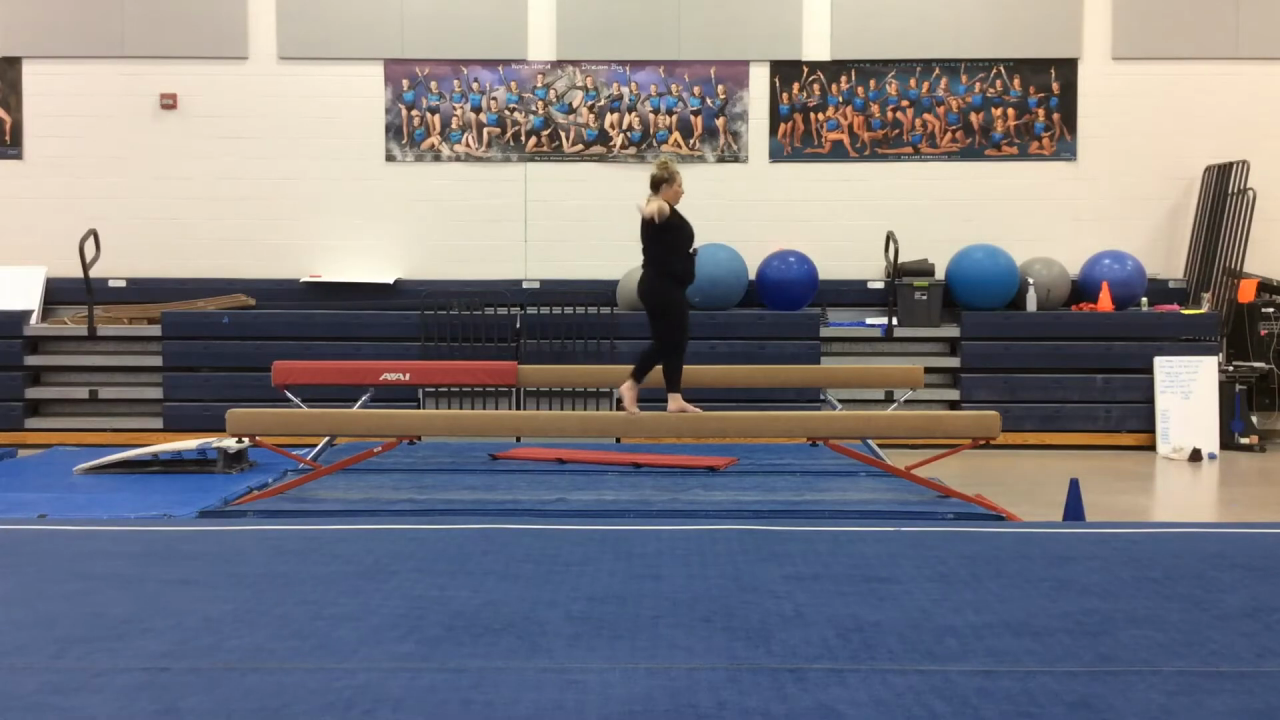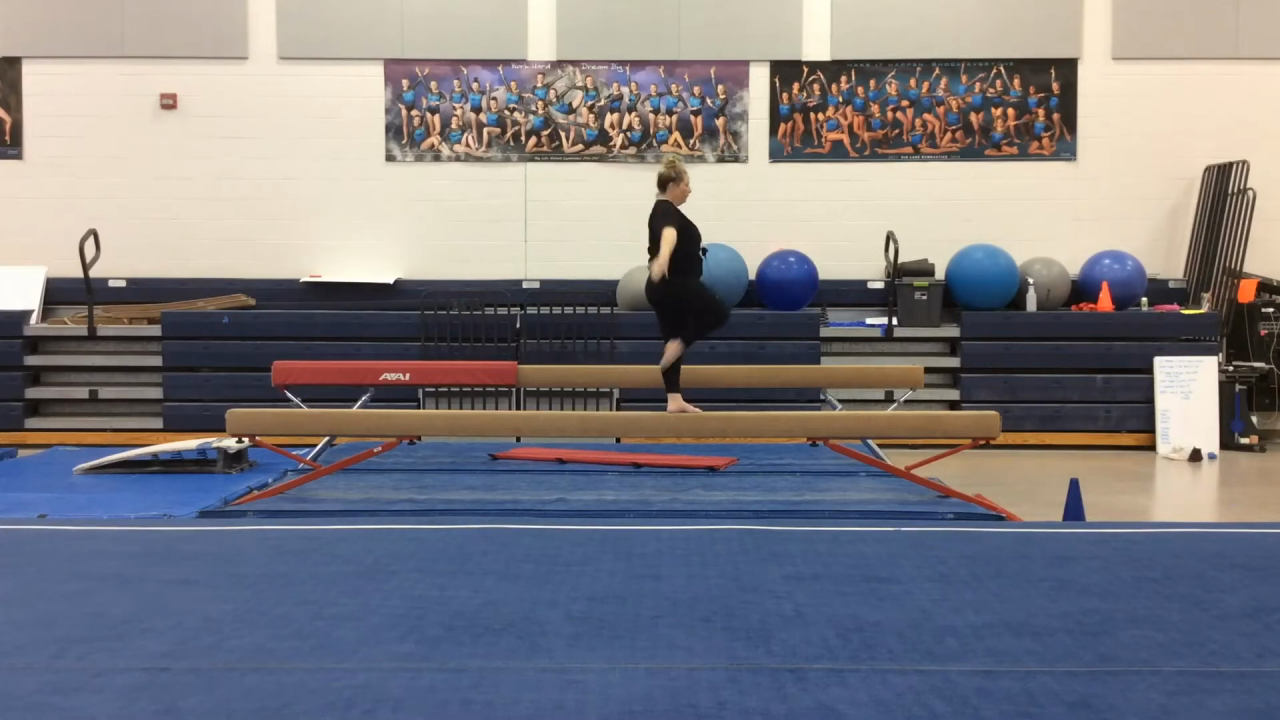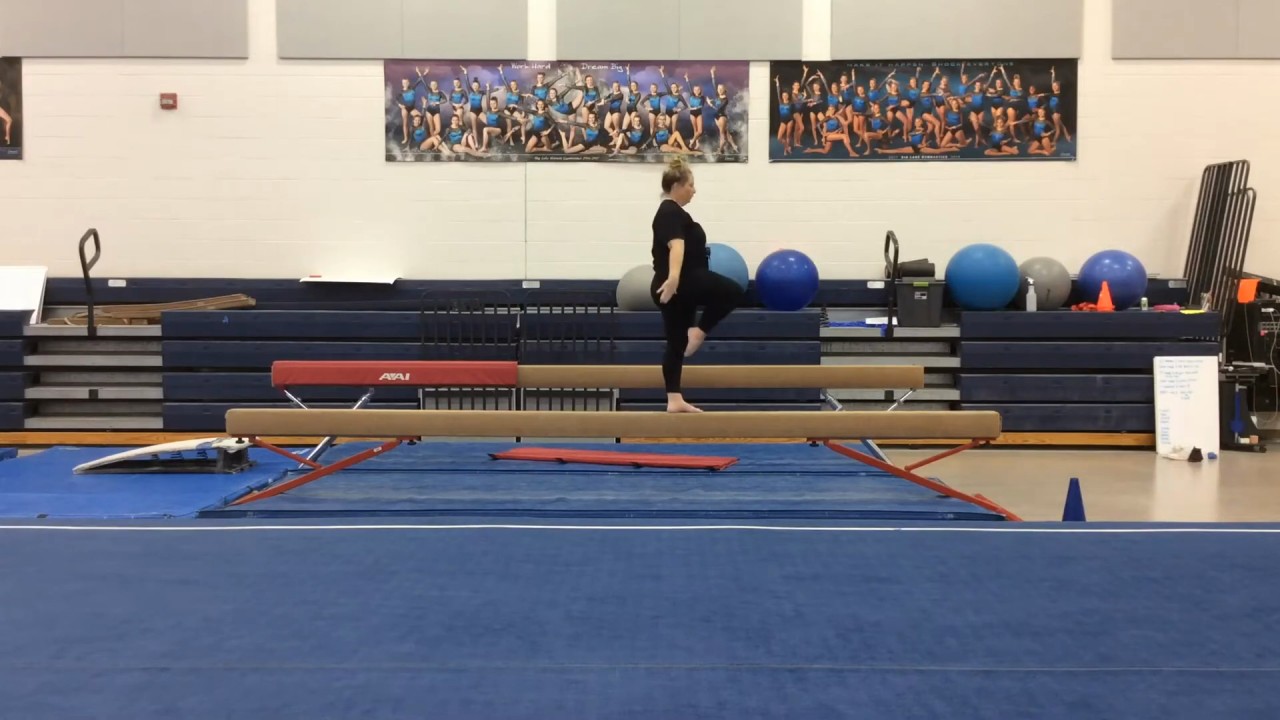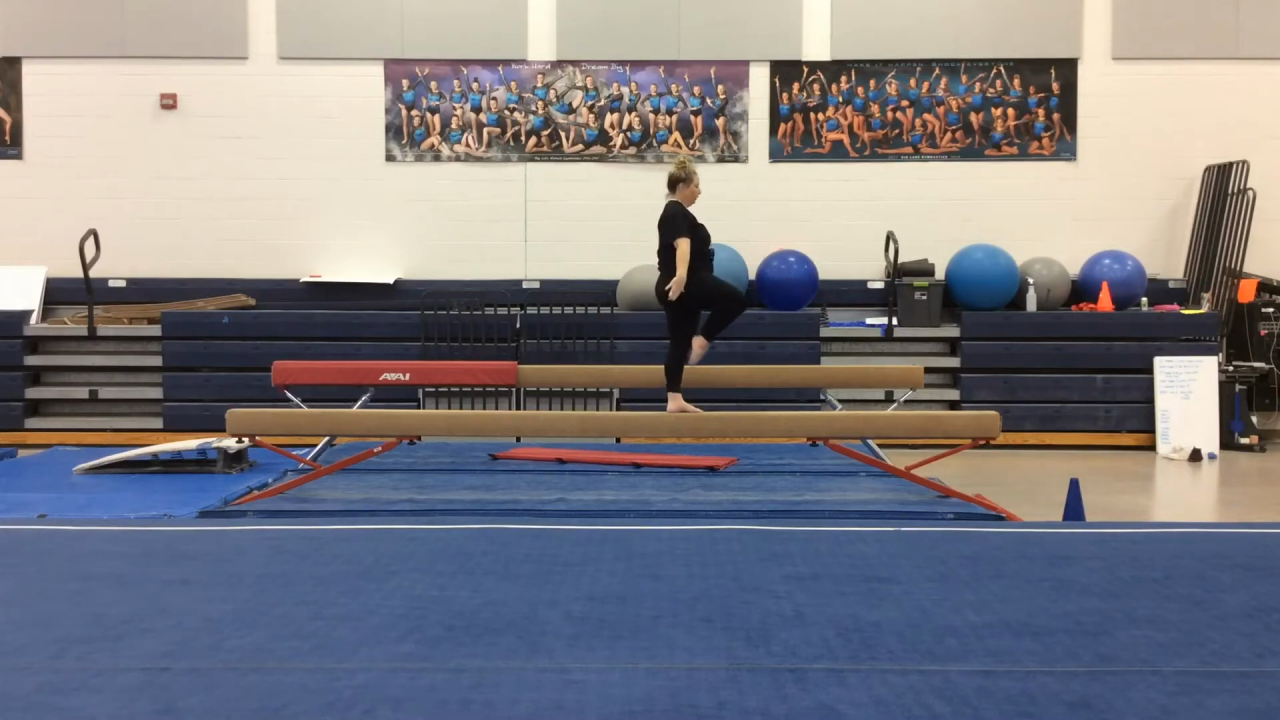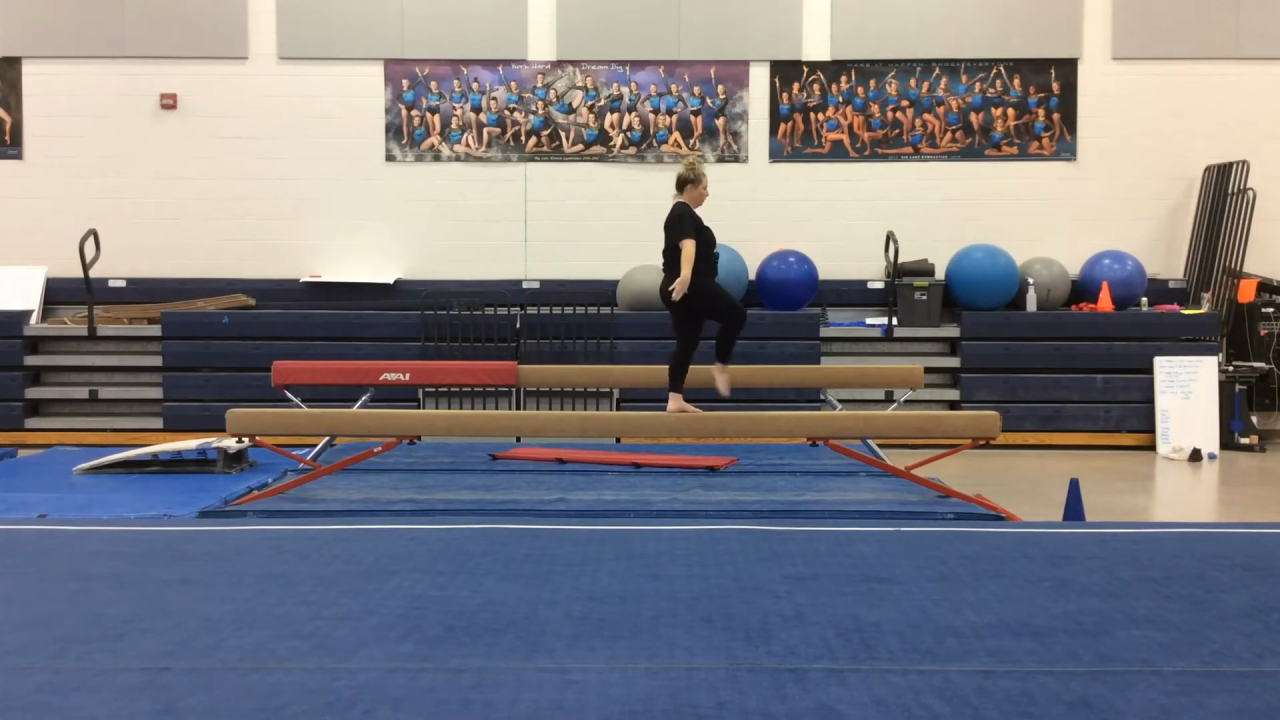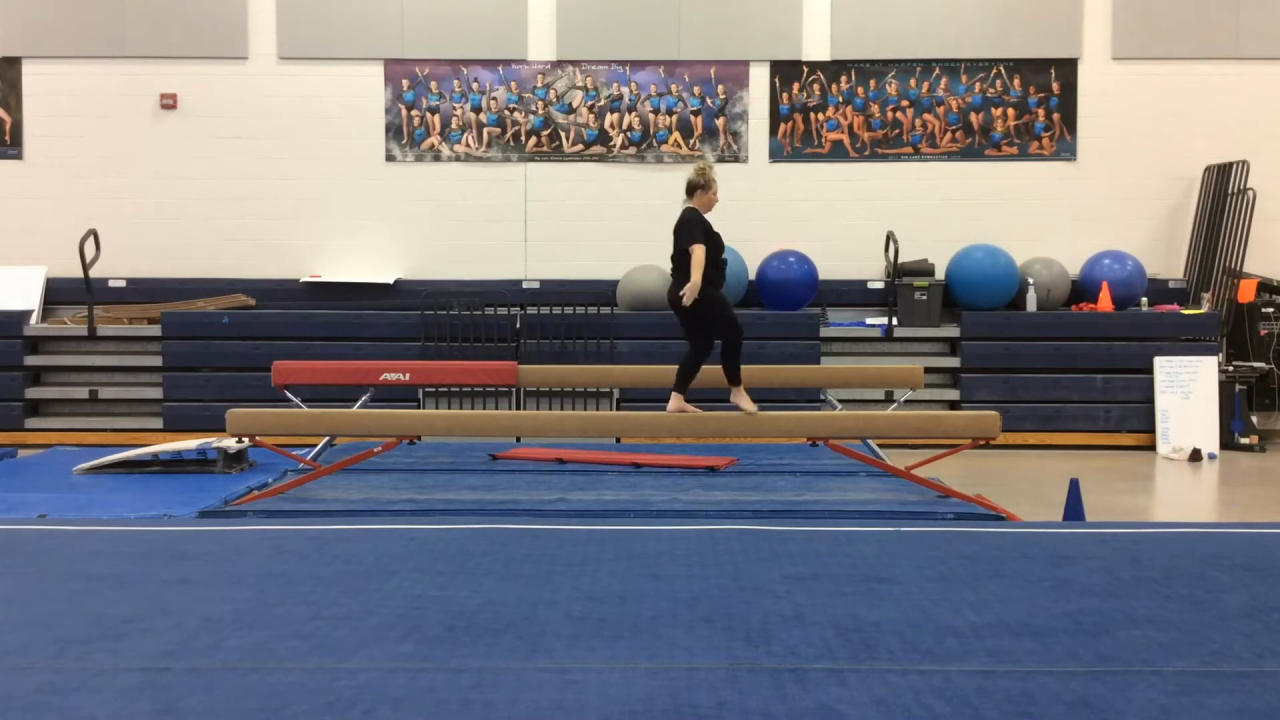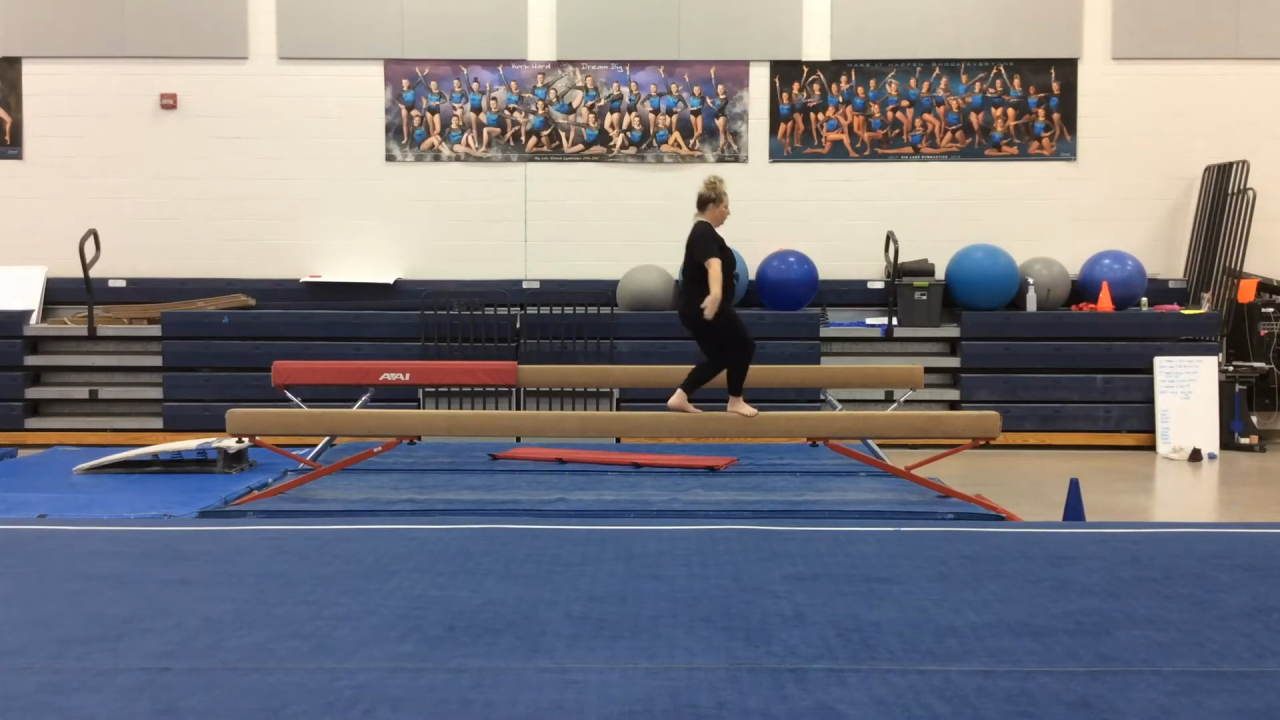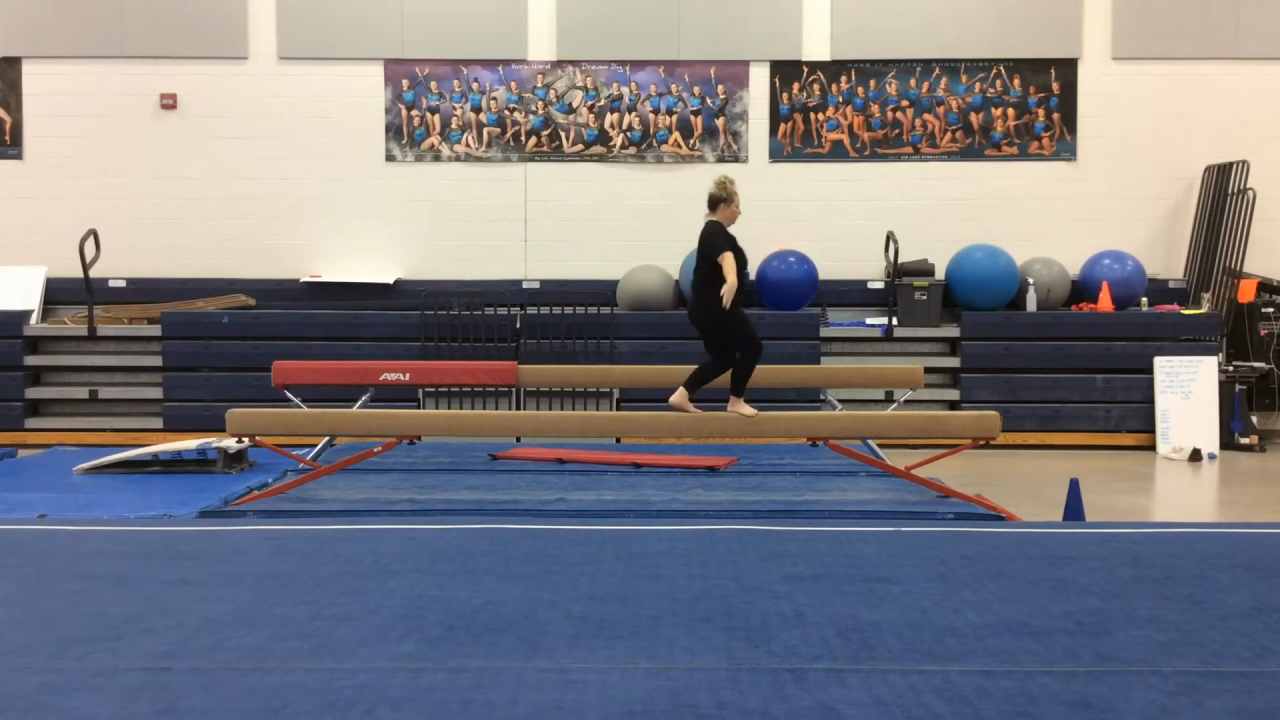
dt=0.2s
person 1, frame 1
left shoulder: (666, 212)
right shoulder: (660, 209)
right elbow: (659, 205)
right wrist: (652, 207)
left hip: (666, 287)
right hip: (661, 287)
left knee: (674, 343)
right knee: (667, 343)
left ankle: (675, 399)
right ankle: (631, 385)
person 1, frame 2
left shoulder: (665, 210)
right shoulder: (666, 211)
right elbow: (668, 235)
right wrist: (662, 259)
left hip: (671, 285)
right hip: (673, 284)
left knee: (674, 343)
right knee: (718, 314)
left ankle: (674, 400)
right ankle: (677, 343)
person 1, frame 3
left shoulder: (669, 212)
right shoulder: (671, 213)
right elbow: (676, 245)
right wrist: (673, 277)
left hip: (679, 285)
right hip: (681, 284)
left knee: (676, 342)
right knee: (732, 292)
left ankle: (675, 400)
right ankle: (699, 331)
person 1, frame 4
left shoulder: (675, 212)
right shoulder: (676, 213)
right elbow: (682, 244)
right wrist: (681, 275)
left hip: (679, 286)
right hip: (686, 284)
left knee: (679, 342)
right knee: (736, 300)
left ankle: (675, 400)
right ankle: (703, 340)
person 1, frame 5
left shoulder: (682, 213)
right shoulder: (683, 215)
right elbow: (688, 245)
right wrist: (685, 275)
left hip: (684, 288)
right hip: (689, 287)
left knee: (686, 343)
right knee: (736, 314)
left ankle: (675, 400)
right ankle: (721, 367)
person 1, frame 6
left shoulder: (691, 219)
right shoulder: (692, 220)
right elbow: (696, 251)
right wrist: (695, 281)
left hip: (685, 294)
right hip: (696, 295)
left knee: (700, 346)
right knee: (733, 334)
left ankle: (677, 400)
right ankle: (737, 393)
person 1, frame 7
left shoulder: (703, 232)
right shoulder: (705, 234)
right elbow: (712, 264)
right wrist: (715, 294)
left hip: (696, 307)
right hip: (706, 308)
left knee: (718, 357)
right knee: (744, 347)
left ankle: (680, 398)
right ankle: (735, 401)
person 1, frame 8
left shoulder: (713, 231)
right shoulder: (716, 233)
right elbow: (726, 260)
right wrist: (732, 283)
left hip: (706, 307)
right hip: (714, 308)
left knee: (722, 358)
right knee: (752, 348)
left ankle: (681, 395)
right ankle: (736, 401)
